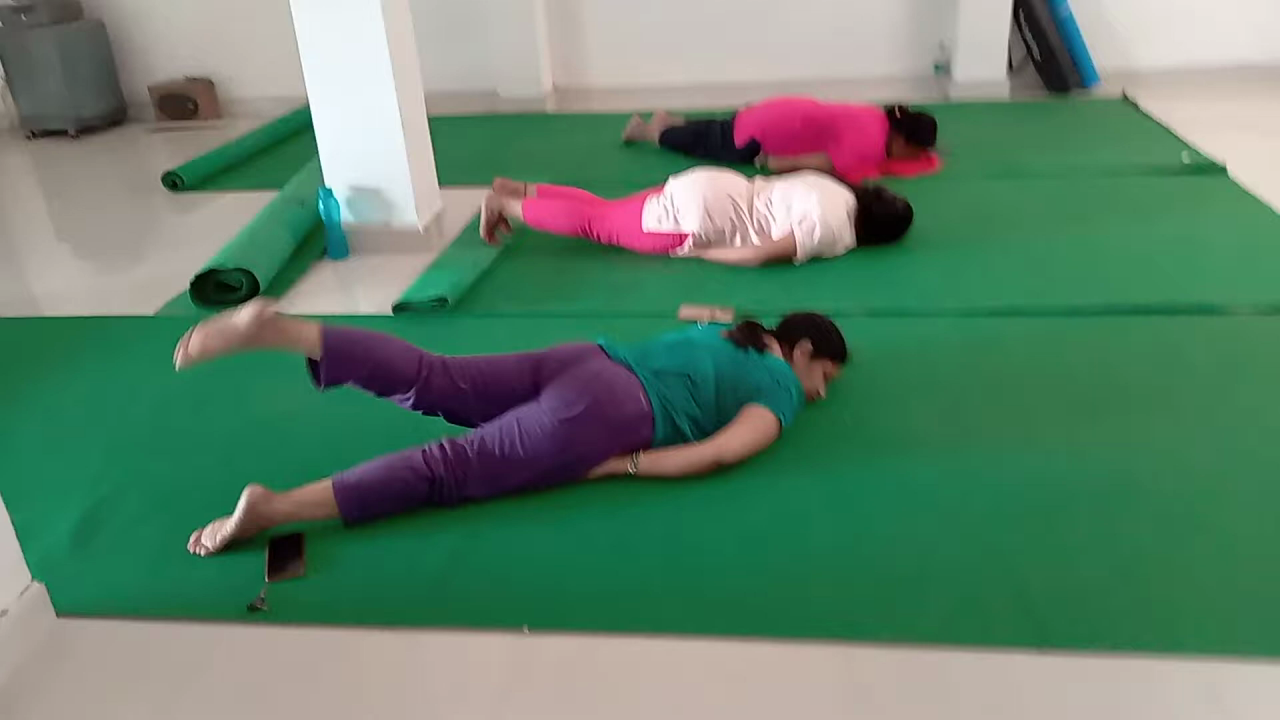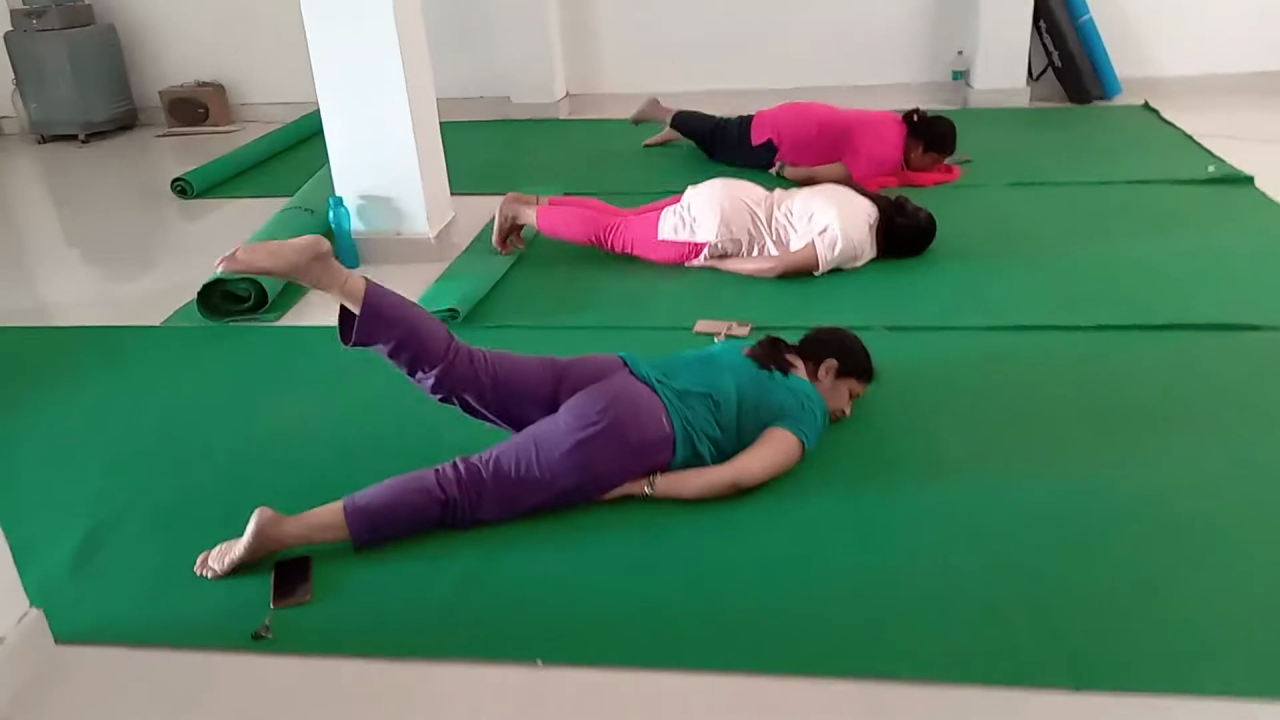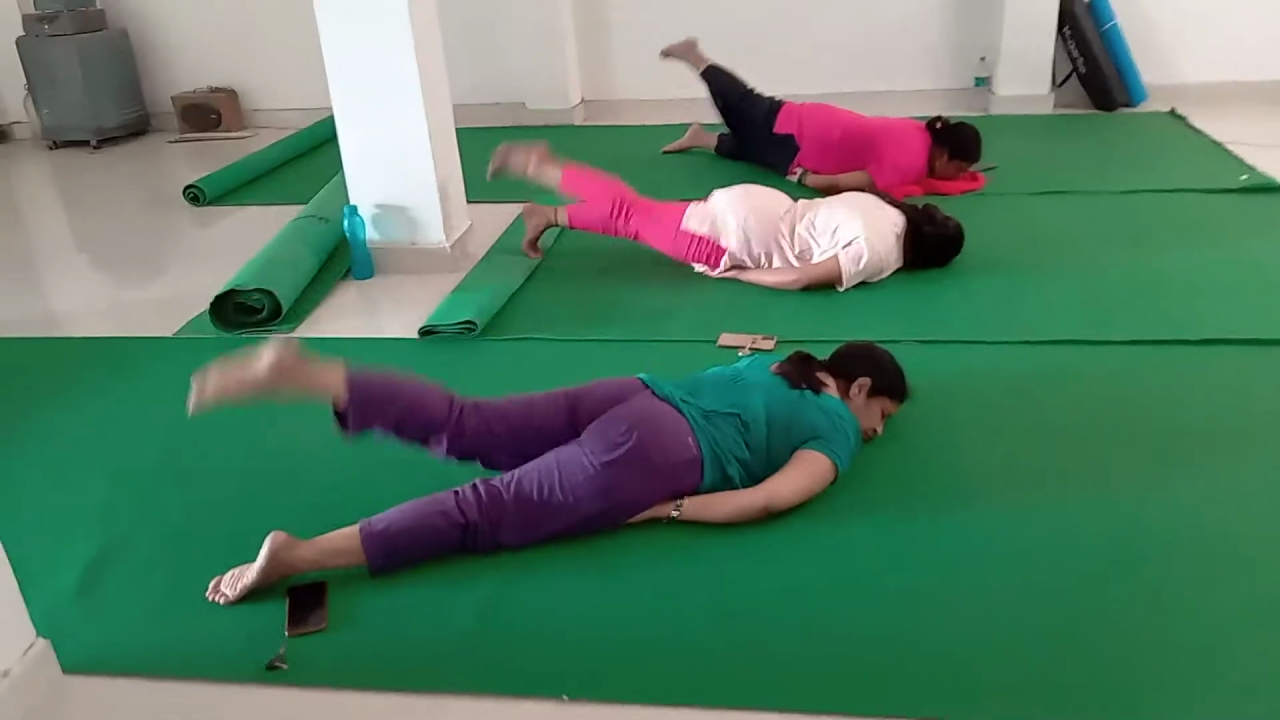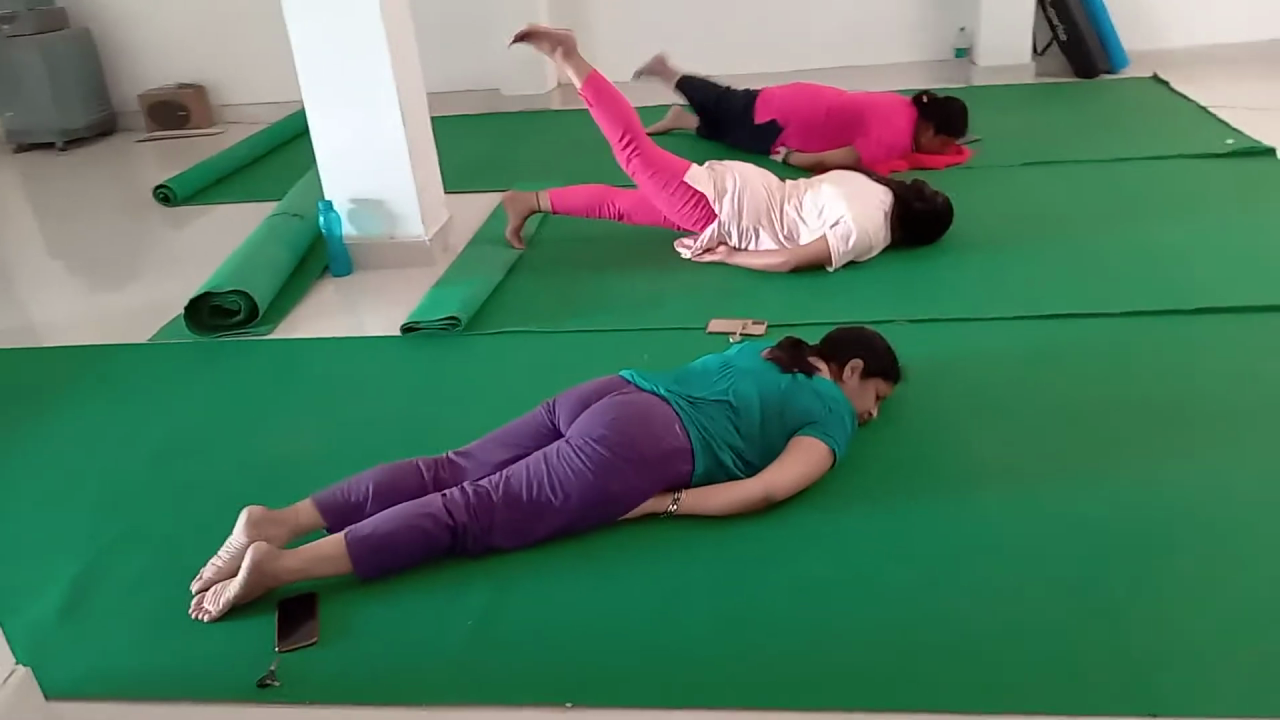
dt=0.3s
person 1, frame 1
left shoulder: (729, 334)
right shoulder: (779, 392)
right elbow: (717, 451)
right wrist: (627, 464)
left hip: (587, 360)
right hip: (608, 413)
left knee: (427, 383)
right knee: (448, 469)
left ankle: (272, 323)
person 1, frame 2
left shoulder: (750, 349)
right shoulder: (804, 413)
right elbow: (741, 474)
right wrist: (643, 486)
left hip: (604, 375)
right hip: (626, 430)
left knee: (452, 370)
right knee: (464, 488)
left ankle: (326, 268)
right ankle: (283, 531)
person 1, frame 3
left shoulder: (784, 366)
right shoulder: (836, 435)
right elbow: (769, 499)
right wrist: (671, 508)
left hip: (629, 394)
right hip: (654, 452)
left knee: (458, 422)
right knee: (484, 512)
left ankle: (299, 368)
right ankle: (297, 555)
person 1, frame 4
left shoulder: (772, 351)
right shoulder: (832, 414)
right elbow: (767, 488)
right wrist: (665, 504)
left hip: (608, 393)
right hip: (641, 444)
left knee: (449, 474)
right knee: (470, 515)
left ankle: (277, 519)
right ankle: (280, 564)
person 2, frame 1
left shoulder: (837, 190)
right shoulder: (833, 230)
right elbow: (759, 254)
right wrist: (701, 252)
left hip: (712, 187)
right hip: (696, 218)
left knee: (605, 210)
right knee: (598, 224)
left ankle: (519, 188)
right ankle: (505, 205)
person 2, frame 2
left shoulder: (858, 199)
right shoulder: (854, 242)
right elbow: (778, 267)
right wrist: (717, 264)
left hip: (729, 196)
right hip: (714, 227)
left knee: (620, 217)
right knee: (614, 233)
left ankle: (530, 201)
right ankle: (520, 213)
person 2, frame 3
left shoulder: (884, 210)
right shoulder: (876, 255)
right elbow: (803, 278)
right wrist: (741, 277)
left hip: (757, 208)
right hip: (741, 235)
left knee: (633, 215)
right knee: (628, 214)
left ankle: (552, 215)
right ankle: (537, 166)
person 2, frame 4
left shoulder: (872, 186)
right shoulder: (866, 234)
right elbow: (790, 262)
right wrist: (725, 257)
left hip: (745, 187)
right hip: (725, 207)
left knee: (621, 205)
right knee: (634, 152)
left ankle: (533, 201)
right ankle: (567, 56)
person 3, frame 1
left shoulder: (883, 119)
right shoulder: (867, 148)
right elbow: (800, 164)
right wrist: (765, 161)
left hip: (783, 116)
right hip: (763, 132)
left knee: (712, 135)
right knee: (703, 142)
left ankle: (668, 121)
right ankle: (645, 130)
person 3, frame 2
left shoulder: (900, 125)
right shoulder: (885, 156)
right elbow: (816, 176)
right wrist: (782, 171)
left hip: (802, 121)
right hip: (778, 136)
right knee: (718, 136)
left ankle: (676, 129)
right ankle: (660, 112)
person 3, frame 3
left shoulder: (923, 133)
right shoulder: (907, 166)
right elbow: (838, 185)
right wrist: (802, 177)
left hip: (818, 126)
right hip: (795, 135)
left knee: (752, 144)
right knee: (741, 104)
left ankle: (702, 137)
right ankle: (693, 57)
person 3, frame 4
left shoulder: (910, 109)
right shoulder: (893, 140)
right elbow: (826, 161)
right wrist: (787, 156)
left hip: (806, 105)
right hip: (780, 118)
right knee: (721, 107)
left ankle: (682, 119)
right ankle: (665, 70)
